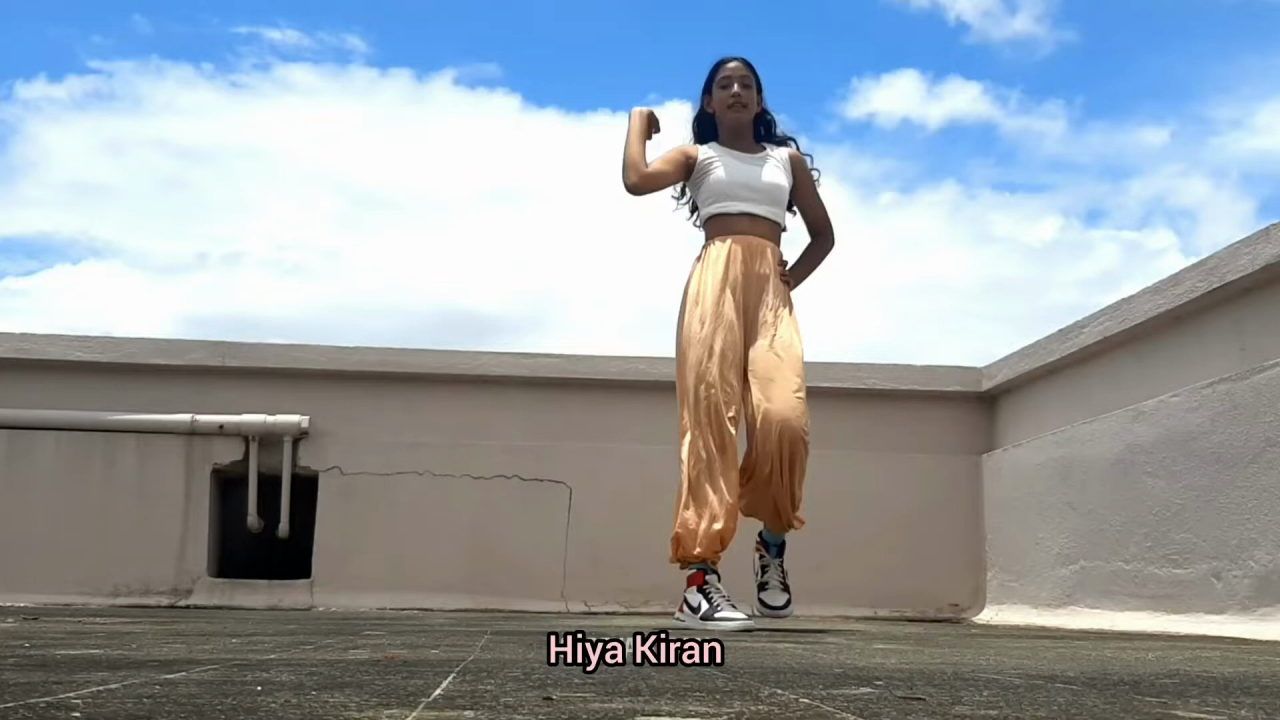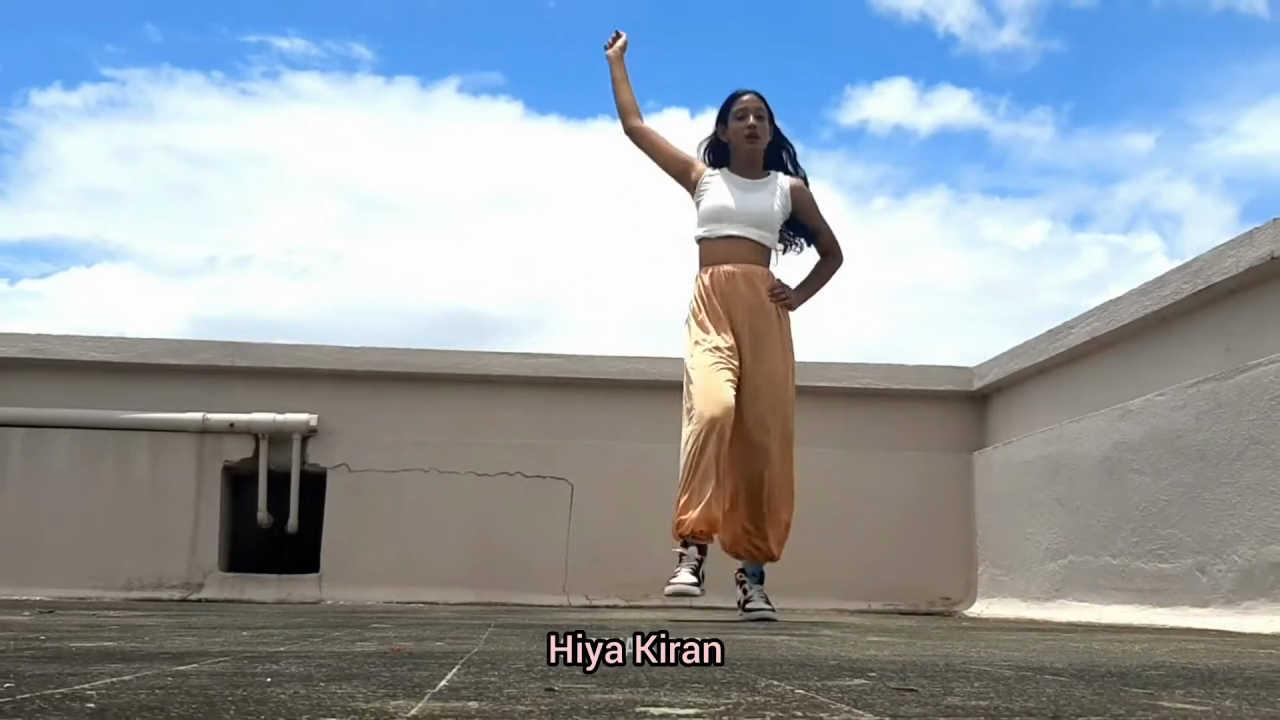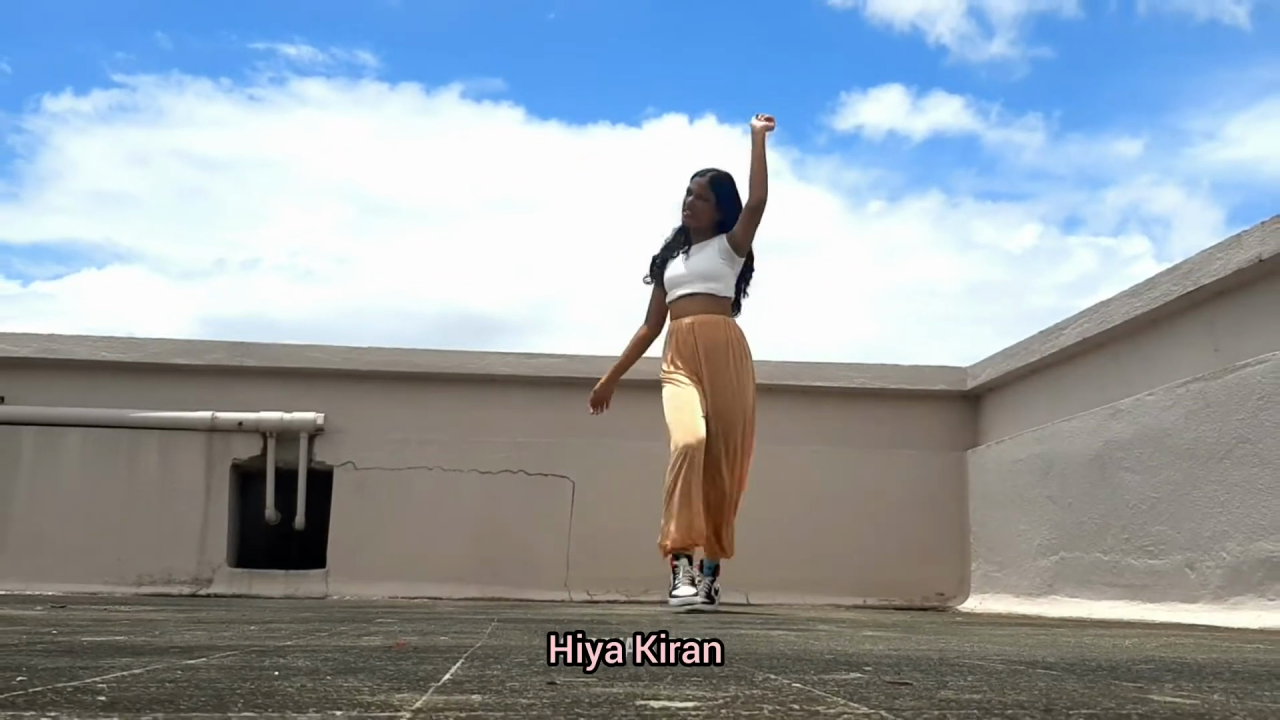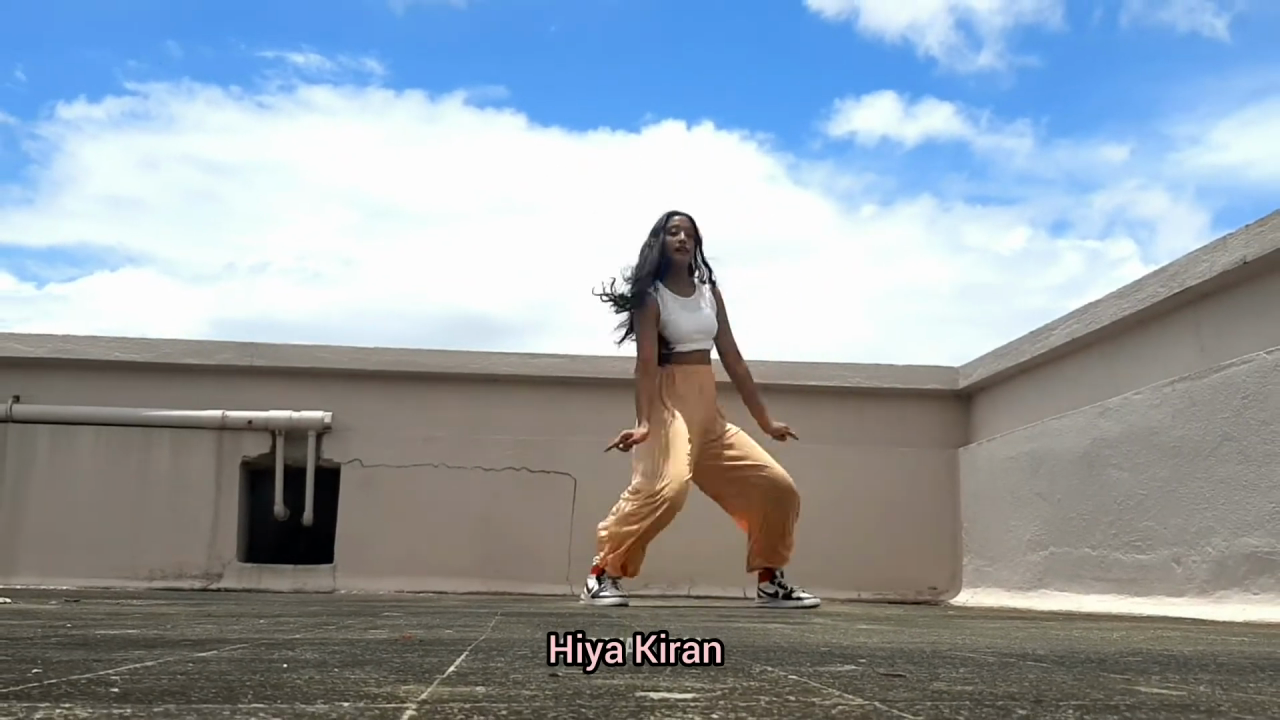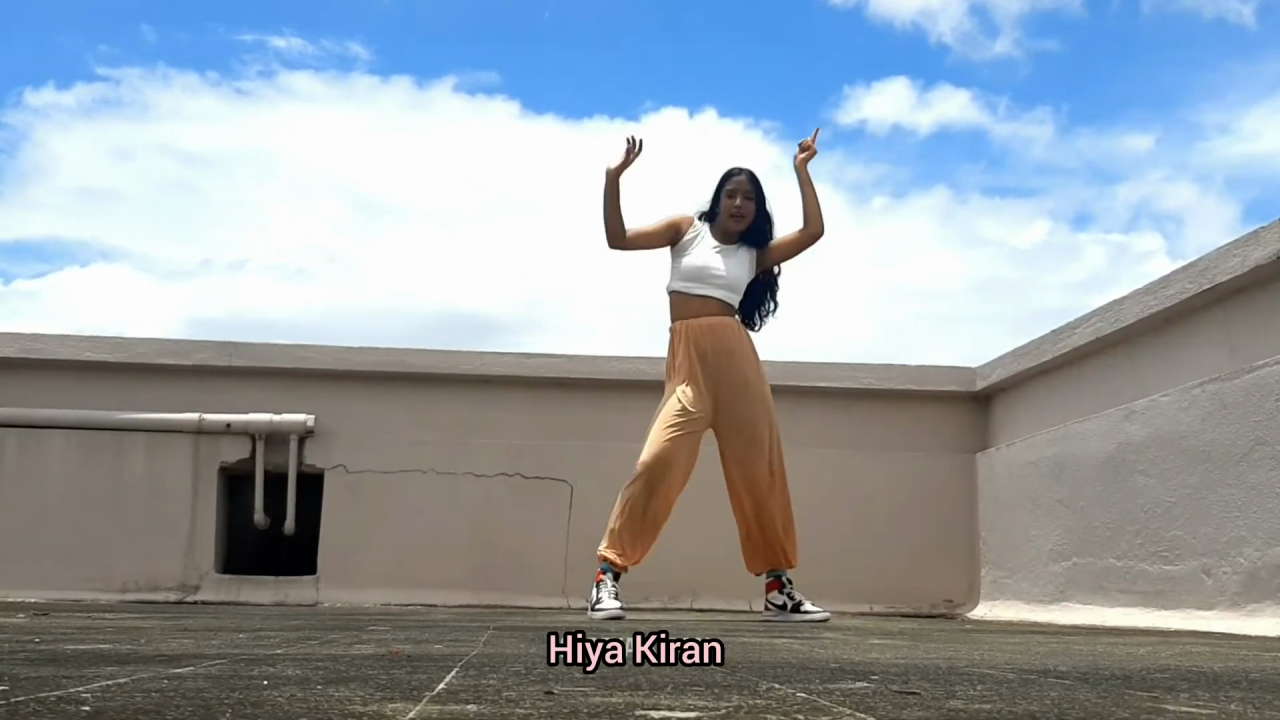
dt=1s
person 1, frame 1
left shoulder: (790, 159)
right shoulder: (695, 156)
left elbow: (824, 236)
right elbow: (637, 181)
left wrist: (790, 281)
right wrist: (638, 125)
left hip: (771, 289)
right hip: (715, 282)
left knee: (783, 418)
right knee: (712, 415)
left ankle: (772, 541)
right ankle: (700, 579)
person 1, frame 2
left shoulder: (791, 187)
right shoulder: (700, 175)
left elbow: (832, 251)
right elbow: (635, 128)
left wrist: (804, 290)
right wrist: (618, 61)
left hip: (766, 308)
right hip: (710, 305)
left knee: (765, 434)
right knee: (711, 412)
left ankle: (753, 570)
right ankle: (693, 545)
person 1, frame 3
left shoulder: (730, 242)
right shoulder: (670, 255)
left elbow: (757, 202)
right elbow: (648, 325)
left wrist: (758, 139)
right wrist: (608, 378)
left hip: (725, 351)
right hip: (675, 357)
left knee: (724, 462)
right knee: (688, 443)
left ankle: (709, 571)
right ankle: (682, 557)
person 1, frame 4
left shoulder: (710, 292)
right shoulder: (649, 296)
left elbow: (732, 356)
right elbow: (646, 363)
left wrist: (765, 414)
right wrist: (645, 423)
left hip: (710, 408)
right hip: (670, 401)
left knee: (778, 488)
right knee: (665, 488)
left ankle: (770, 578)
right ankle: (603, 572)
person 1, frame 5
left shoulder: (756, 253)
right shoulder: (690, 230)
left elbow: (812, 232)
right elbow: (618, 239)
left wrist: (801, 171)
right wrist: (614, 176)
left hip: (739, 359)
right hip: (691, 359)
left knee: (761, 473)
right knee: (657, 465)
left ankle: (778, 587)
right ankle: (608, 576)
